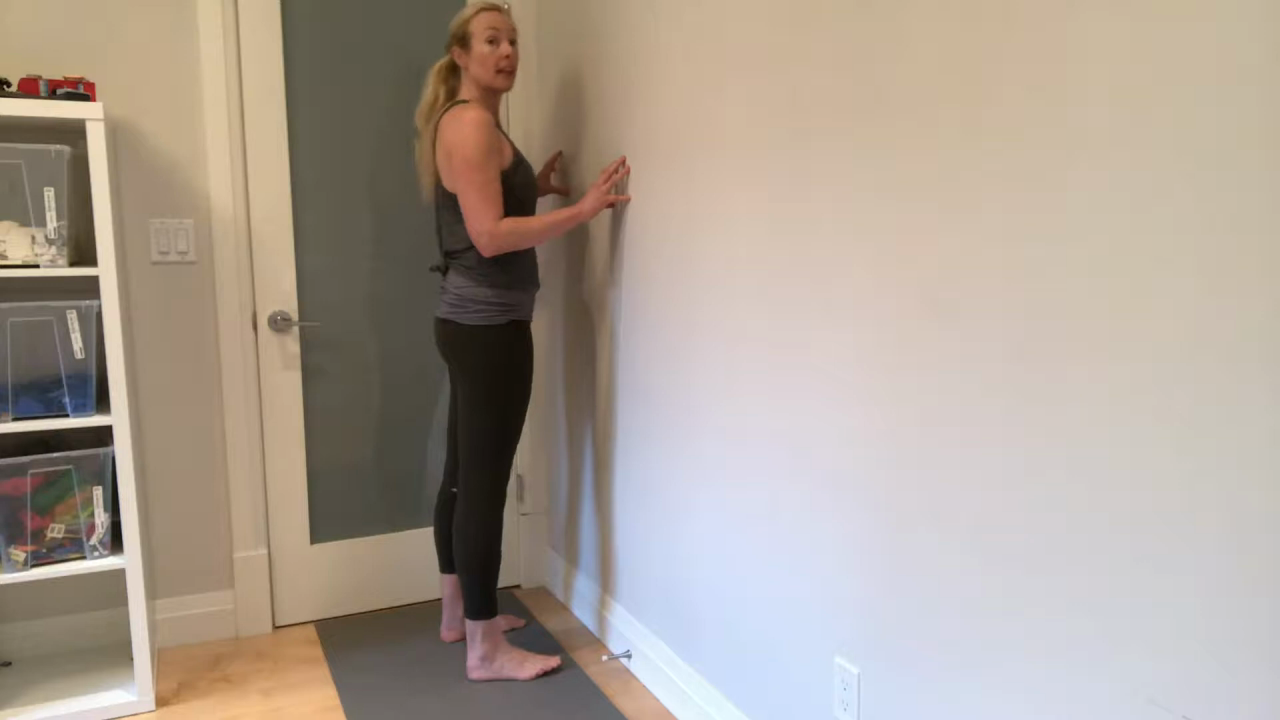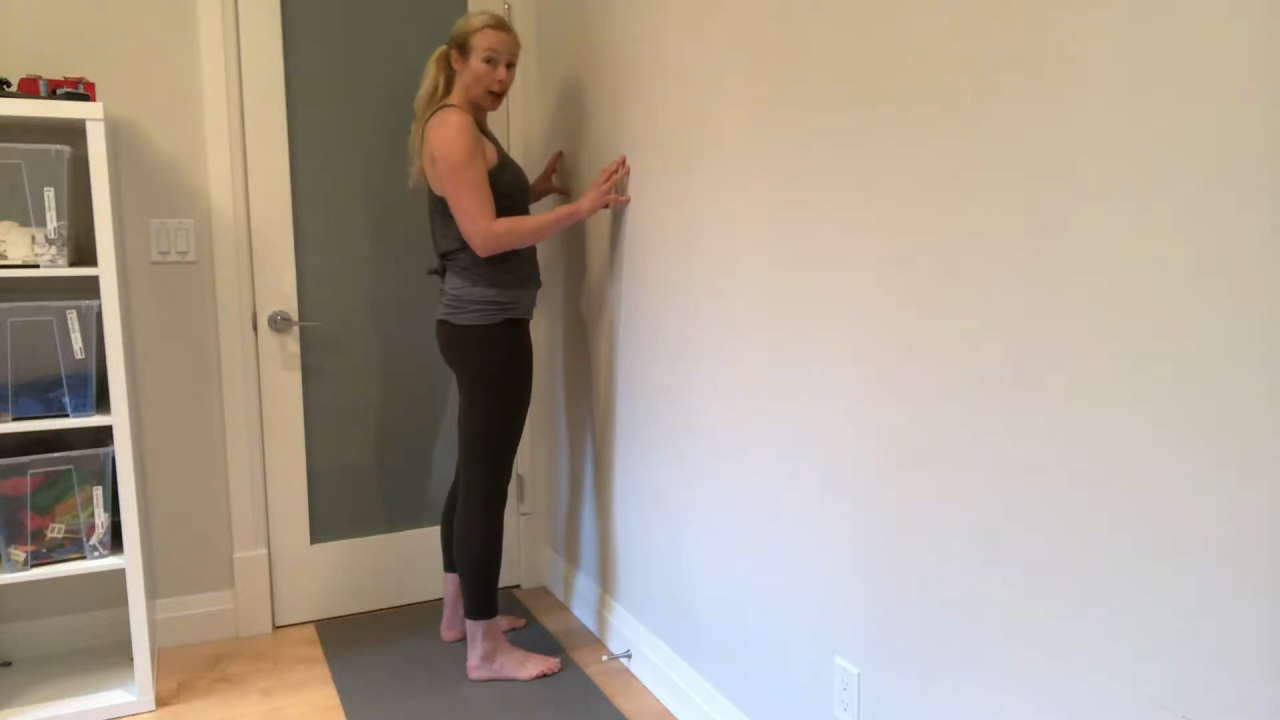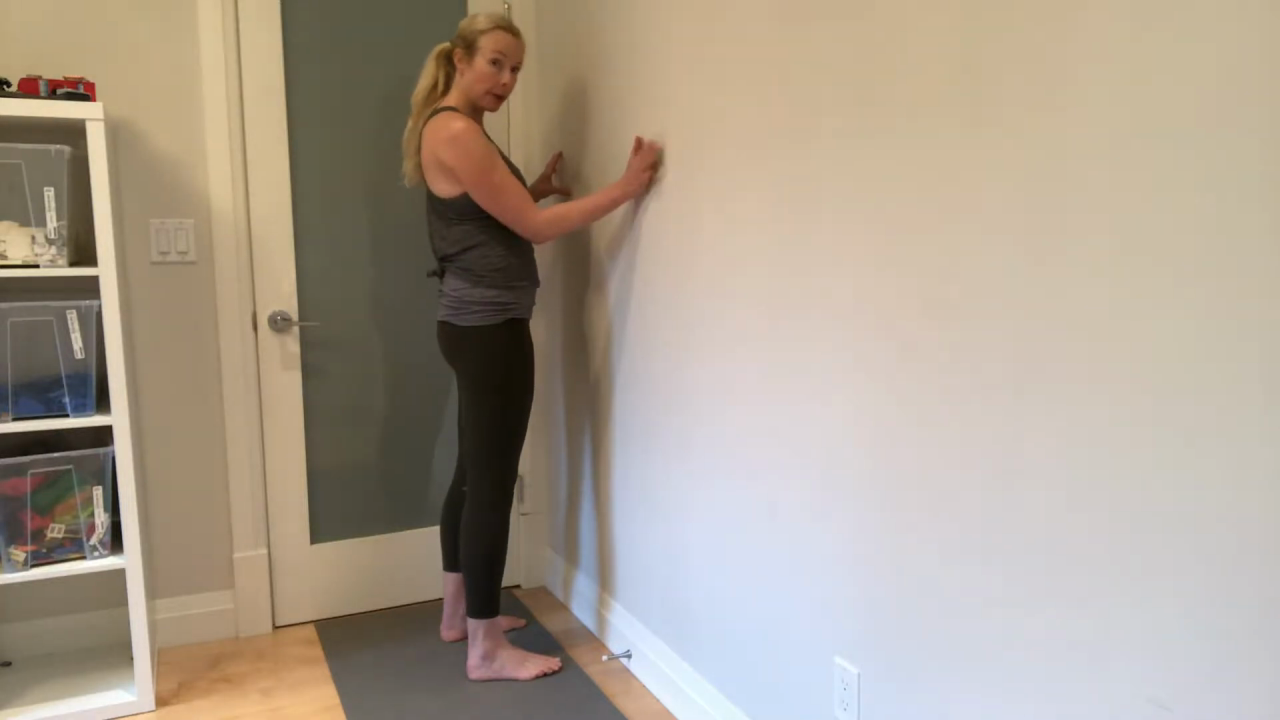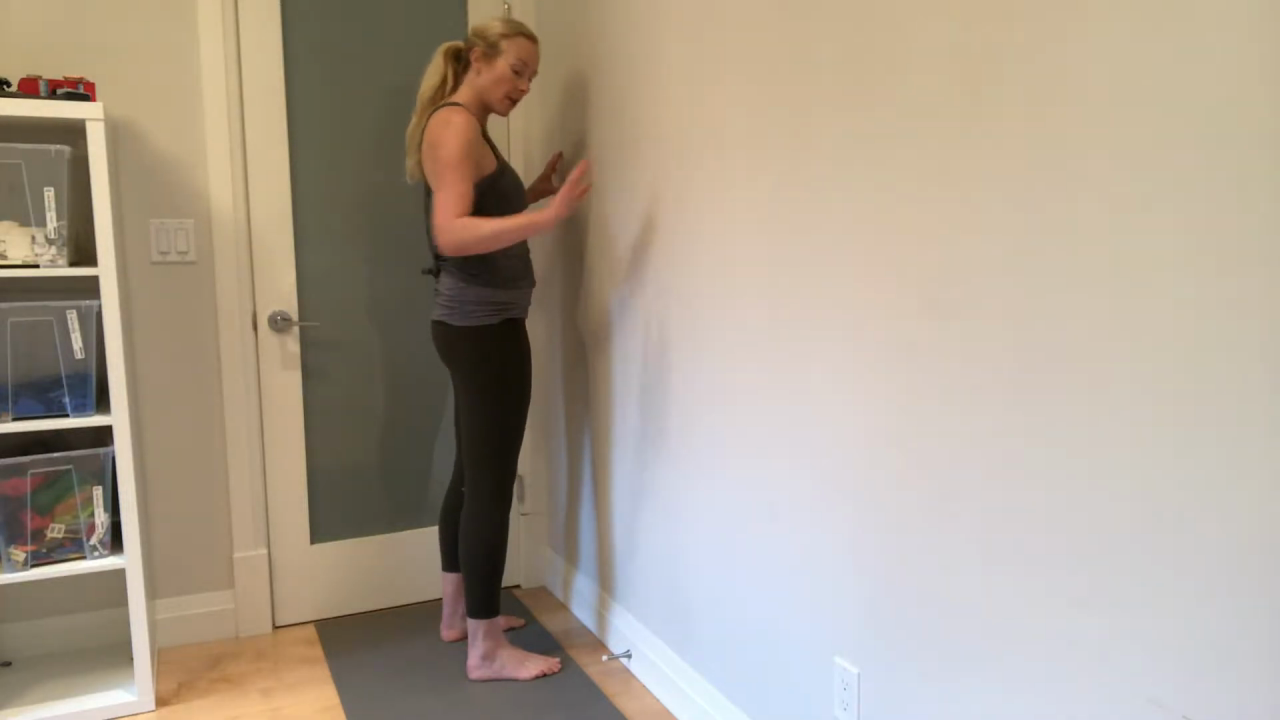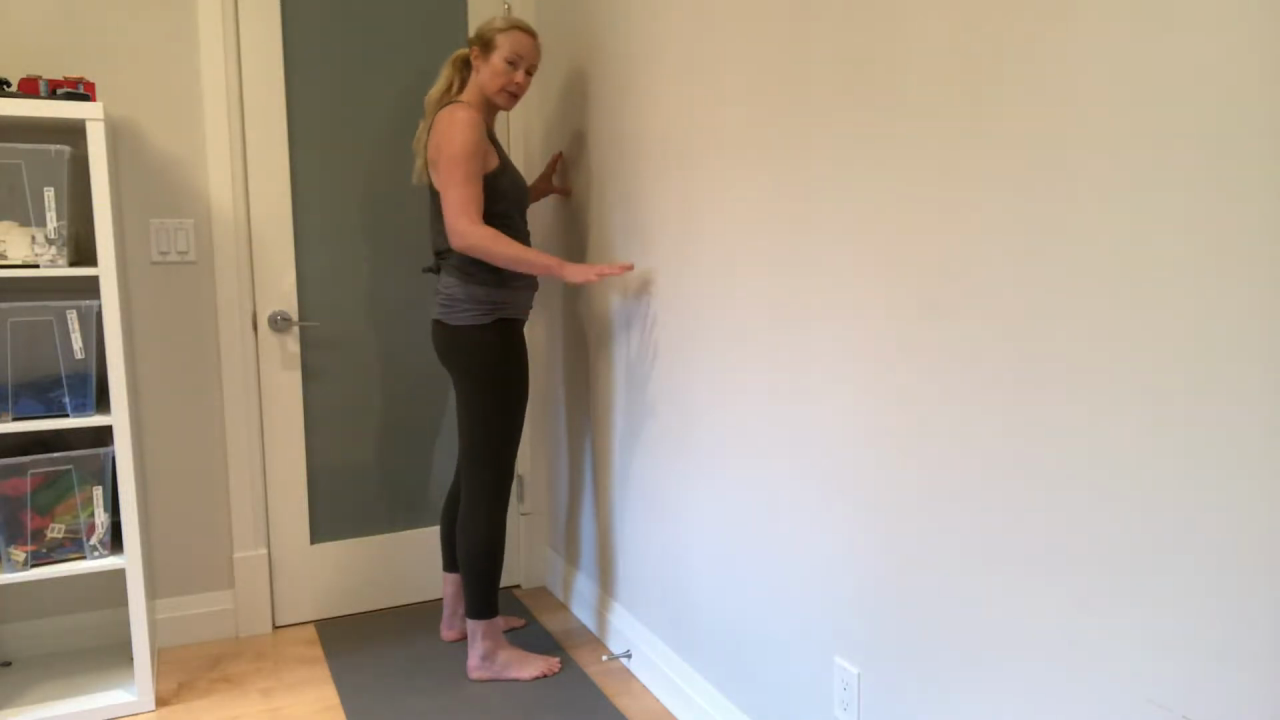
dt=1s
person 1, frame 1
left shoulder: (468, 122)
right shoulder: (472, 122)
right elbow: (489, 236)
left wrist: (531, 188)
right wrist: (584, 208)
left hip: (470, 319)
right hip: (488, 325)
left knee: (463, 474)
right knee: (484, 484)
left ankle: (458, 613)
right ankle: (485, 648)
person 1, frame 2
left shoulder: (469, 127)
right shoulder: (452, 127)
right elbow: (484, 237)
left wrist: (531, 192)
right wrist: (580, 206)
left hip: (481, 321)
right hip: (485, 324)
left knee: (474, 474)
right knee: (486, 481)
left ankle: (459, 612)
right ankle: (485, 649)
person 1, frame 3
left shoulder: (452, 128)
right shoulder: (457, 133)
right elbow: (533, 226)
left wrist: (535, 189)
right wrist: (625, 187)
left hip: (474, 323)
right hip: (490, 328)
left knee: (473, 473)
right knee: (492, 482)
left ankle: (459, 612)
right ankle: (487, 648)
person 1, frame 4
left shoulder: (463, 126)
right shoulder: (453, 124)
right elbow: (451, 234)
left wrist: (530, 195)
right wrist: (545, 217)
left hip: (474, 323)
right hip: (484, 326)
left knee: (473, 473)
right knee: (492, 481)
left ankle: (458, 611)
right ankle: (487, 648)
person 1, frame 5
left shoulder: (473, 128)
right shoulder: (459, 121)
right elbow: (464, 231)
left wrist: (533, 193)
right wrist: (563, 268)
left hip: (479, 323)
right hip: (482, 326)
left knee: (475, 473)
right knee: (489, 480)
left ankle: (458, 613)
right ankle: (487, 649)
